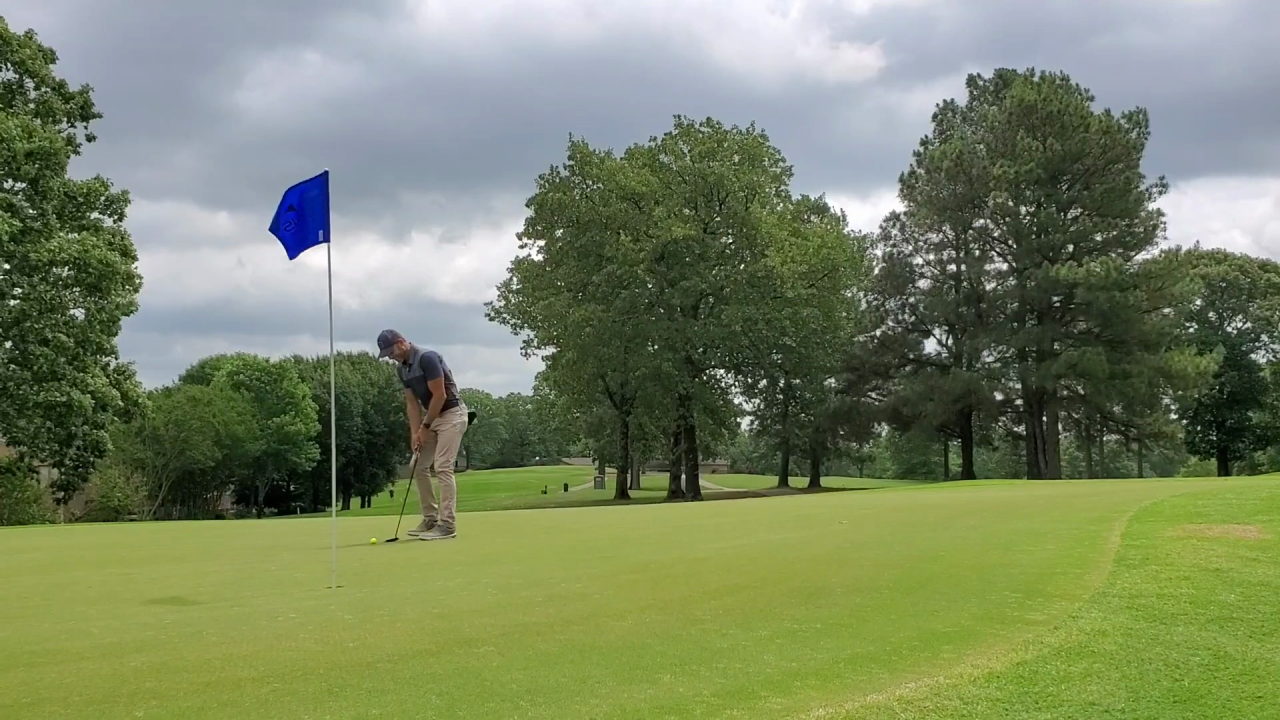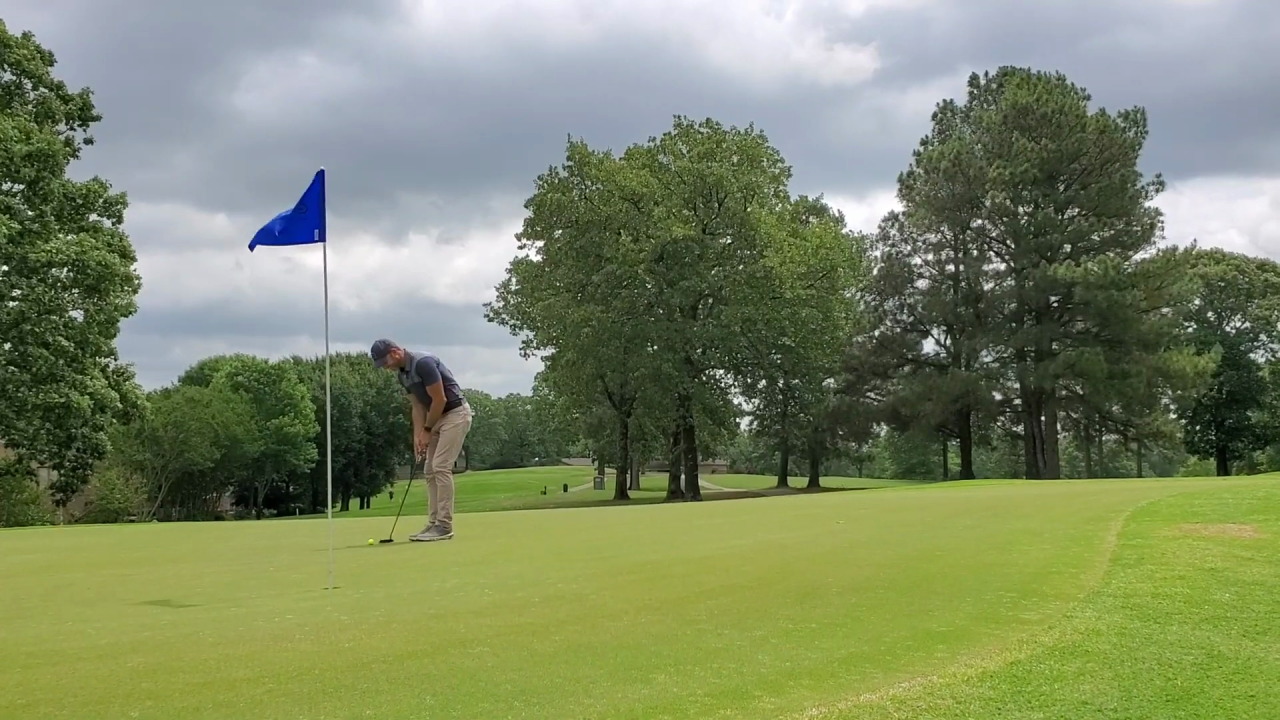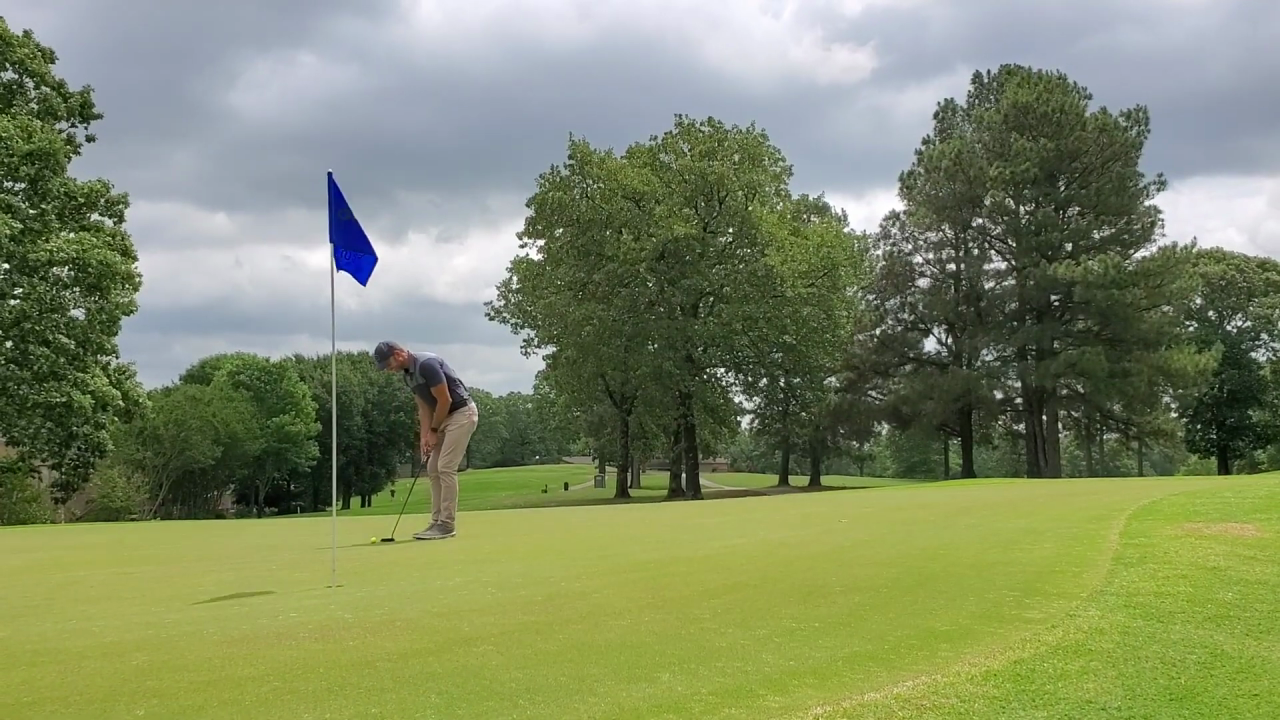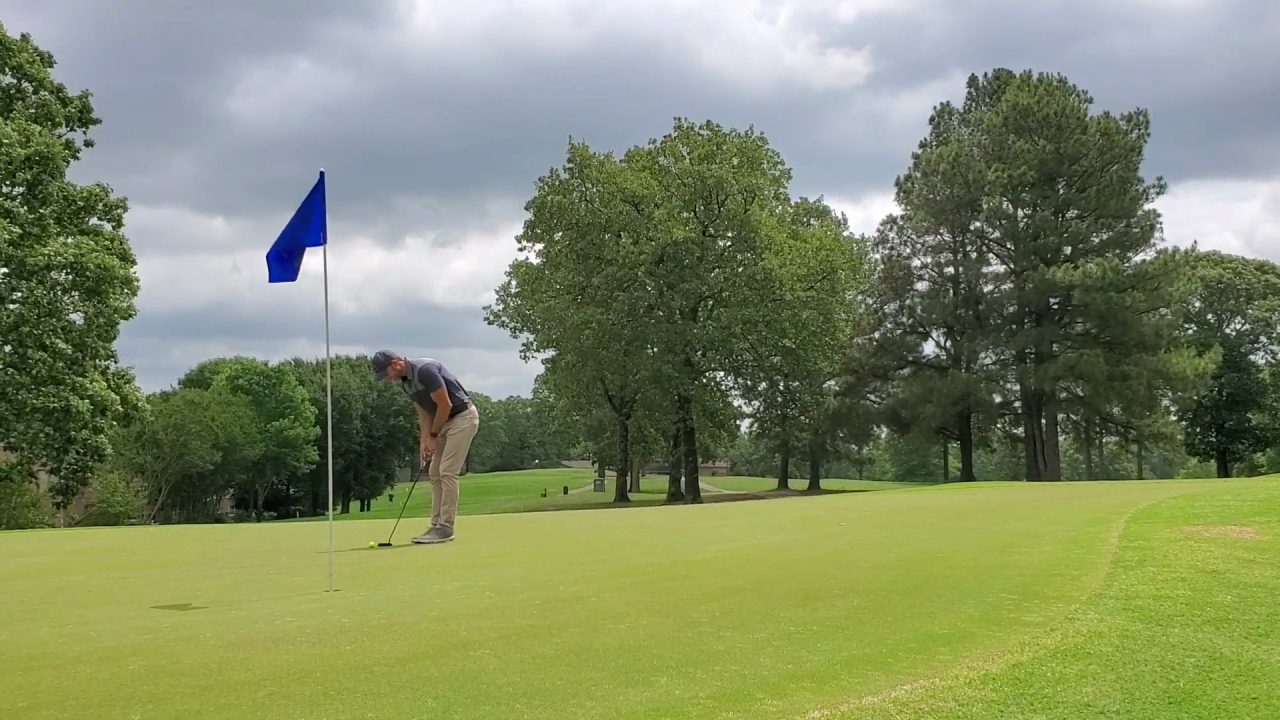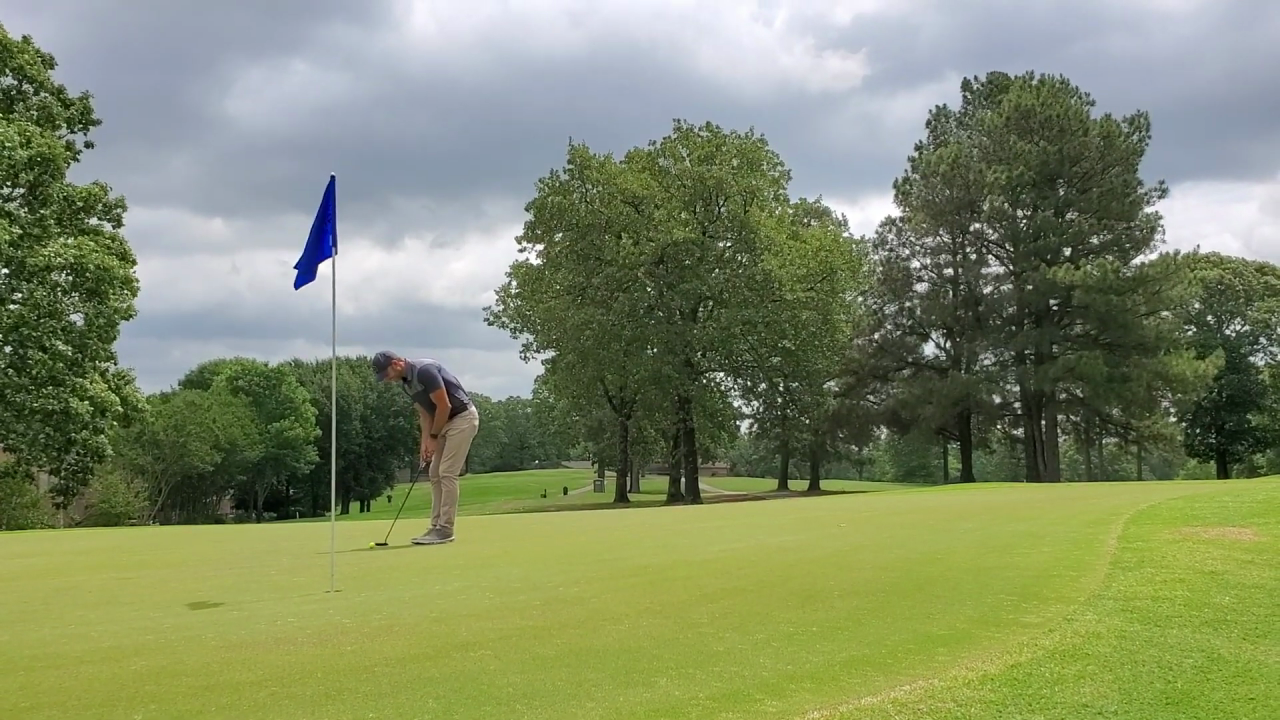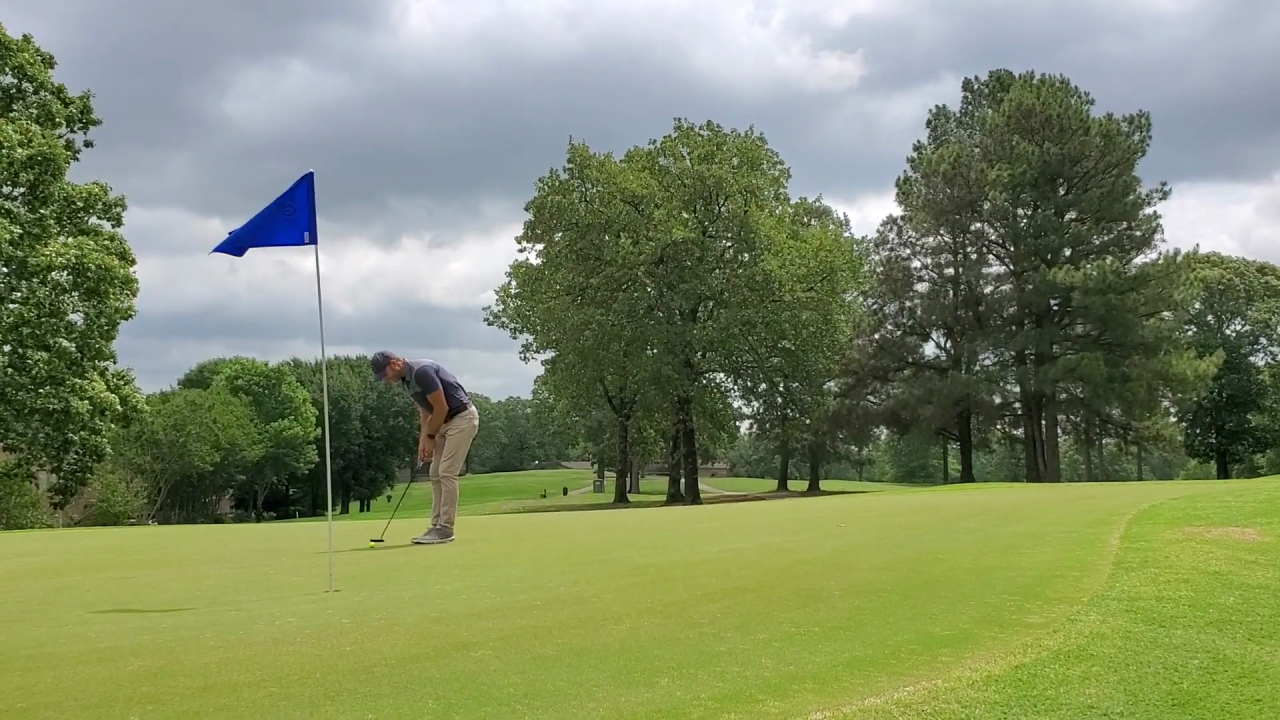
dt=0.5s
person 1, frame 1
left shoulder: (427, 358)
right shoulder: (402, 369)
left elbow: (440, 395)
right elbow: (412, 402)
left wrist: (425, 427)
right wrist: (414, 431)
left hip: (452, 415)
right hip: (431, 419)
left knee: (442, 467)
right knee: (418, 467)
left ankle: (447, 524)
right ankle: (431, 517)
person 1, frame 2
left shoulder: (423, 363)
right shoulder: (402, 375)
left elbow: (440, 399)
right elbow: (418, 407)
left wrist: (426, 430)
right wrist: (417, 436)
left hip: (456, 413)
right hip: (439, 417)
left knee: (441, 467)
right knee: (431, 470)
left ankle: (444, 525)
right ankle: (435, 524)
person 1, frame 3
left shoulder: (427, 364)
right shoulder: (408, 375)
left elbow: (445, 400)
right elbow: (424, 408)
left wrist: (433, 431)
right wrist: (424, 437)
left hip: (462, 413)
right hip: (445, 416)
left knee: (446, 468)
right knee: (434, 469)
left ankle: (447, 524)
right ankle: (437, 522)
person 1, frame 4
left shoulder: (425, 369)
right shoulder: (405, 382)
left elbow: (445, 405)
right elbow: (424, 413)
left wrist: (433, 436)
right wrist: (424, 441)
left hip: (462, 417)
right hip: (445, 421)
left knee: (448, 472)
right knee: (436, 474)
left ankle: (446, 528)
right ankle: (436, 526)
person 1, frame 5
left shoulder: (424, 370)
right shoulder: (406, 383)
left elbow: (444, 406)
right elbow: (425, 414)
left wrist: (433, 437)
right wrist: (425, 442)
left hip: (462, 418)
right hip: (446, 421)
left knee: (447, 473)
right knee: (435, 475)
left ankle: (446, 529)
right ankle: (436, 527)
person 1, frame 6
left shoulder: (422, 371)
right shoulder: (406, 381)
left elbow: (442, 407)
right elbow: (425, 411)
left wrist: (430, 437)
right wrist: (423, 439)
left hip: (462, 417)
right hip: (446, 421)
left knee: (447, 472)
right knee: (436, 474)
left ankle: (446, 529)
right ankle: (437, 526)
